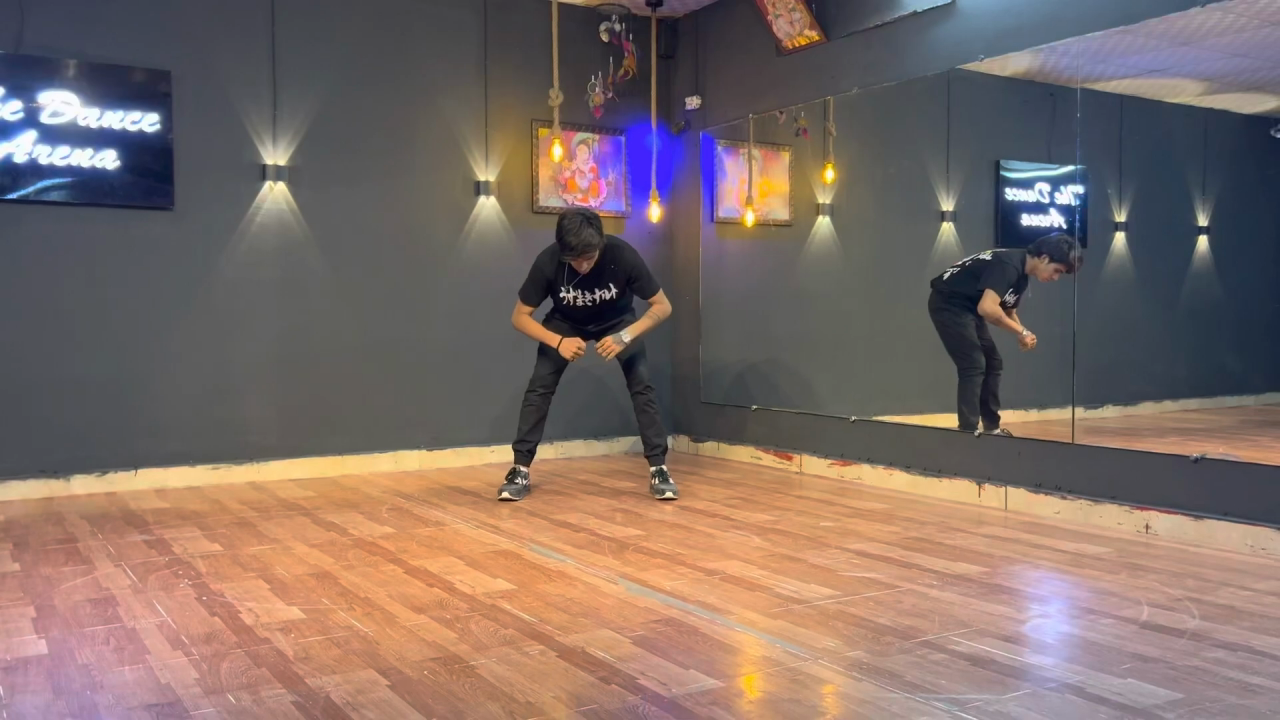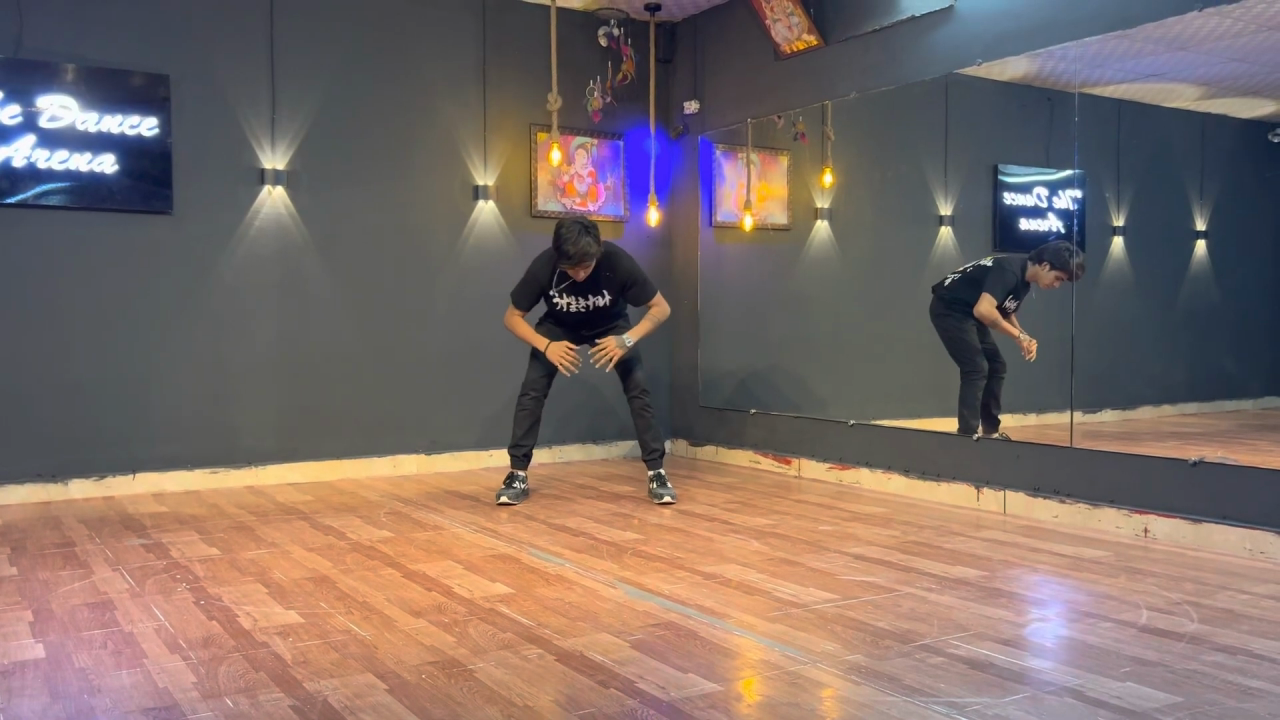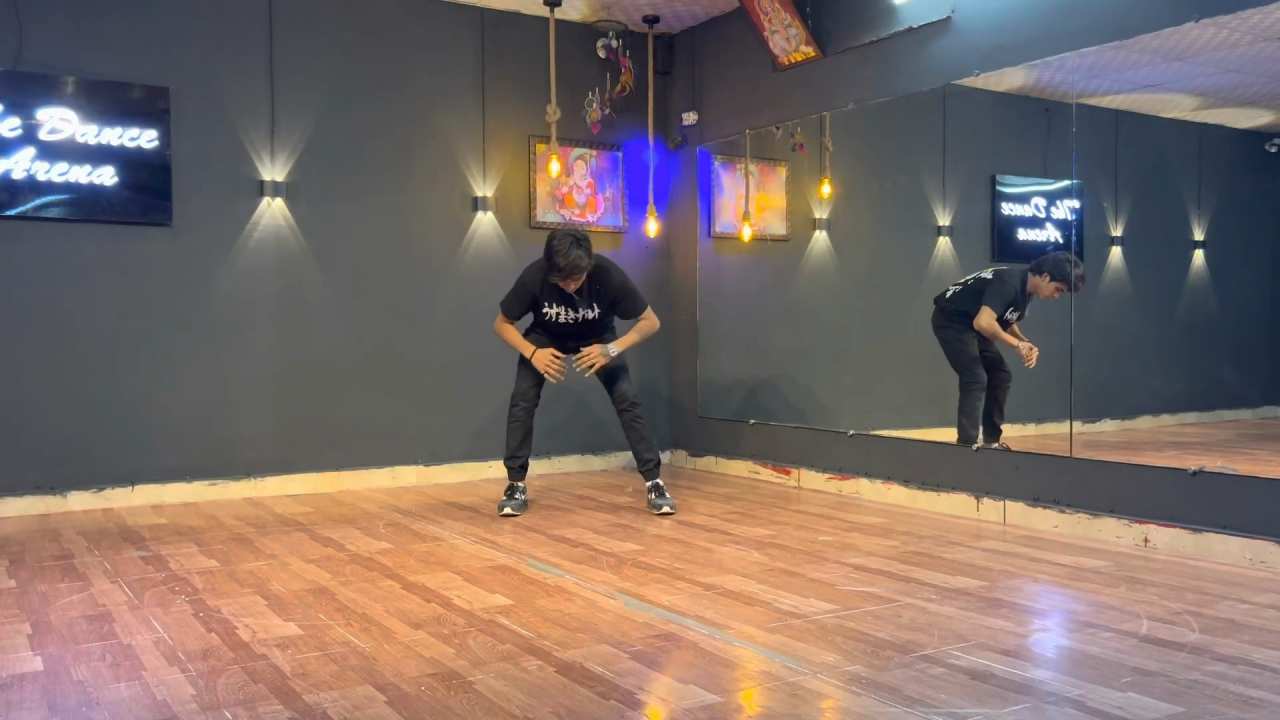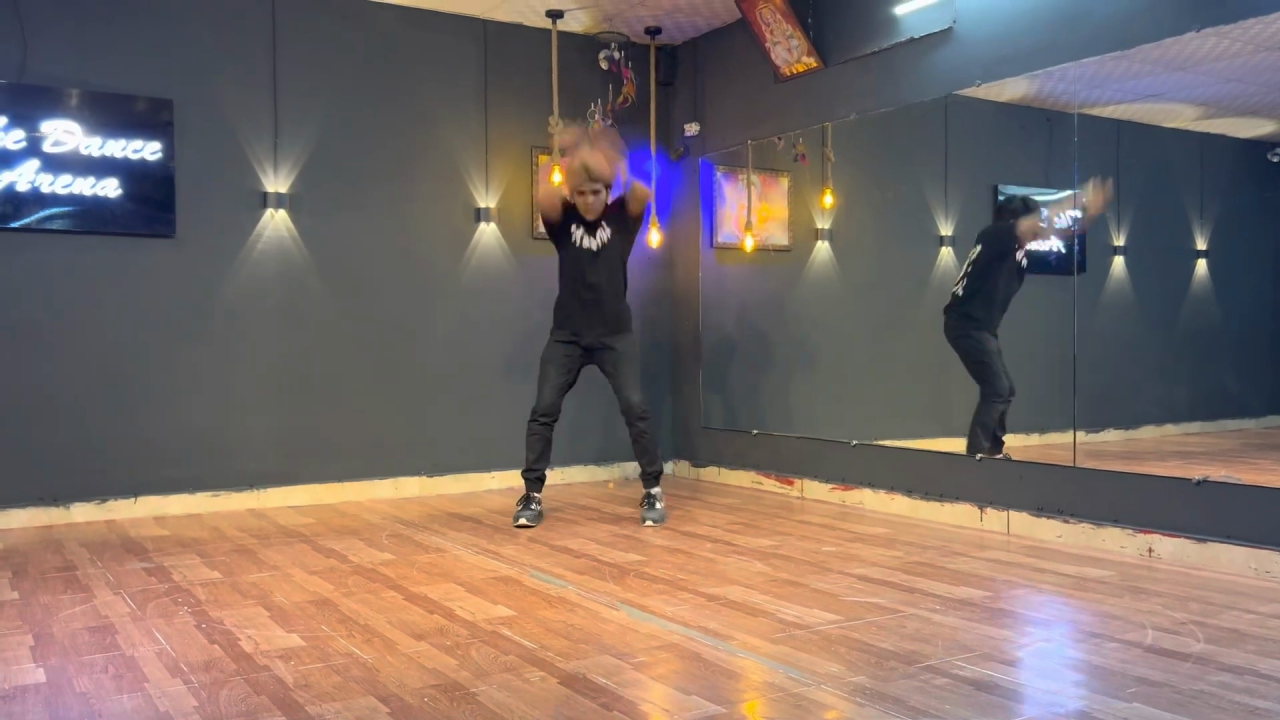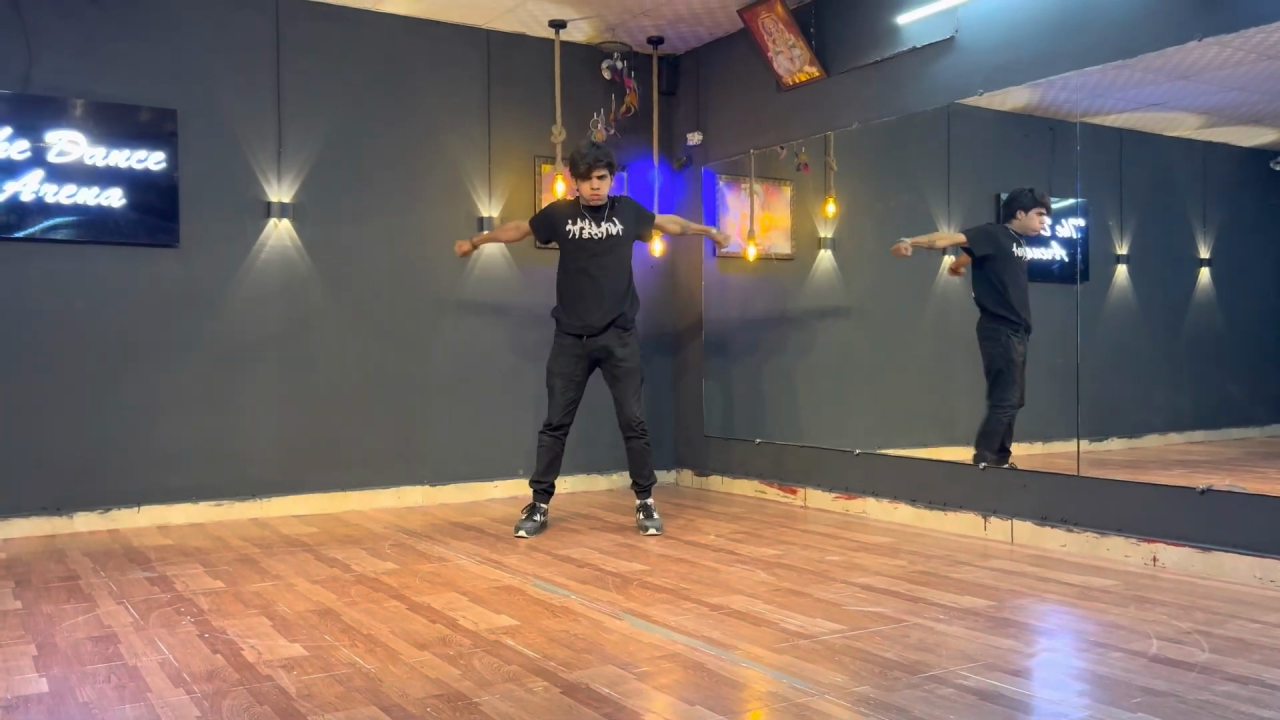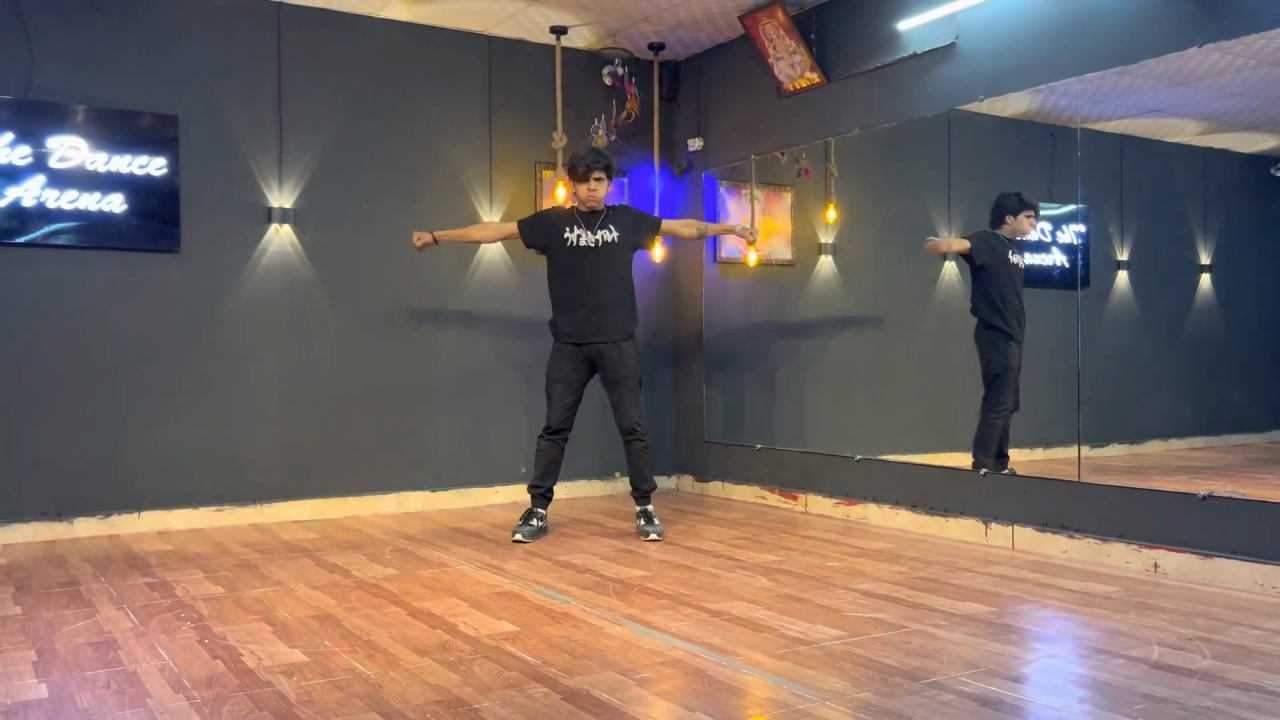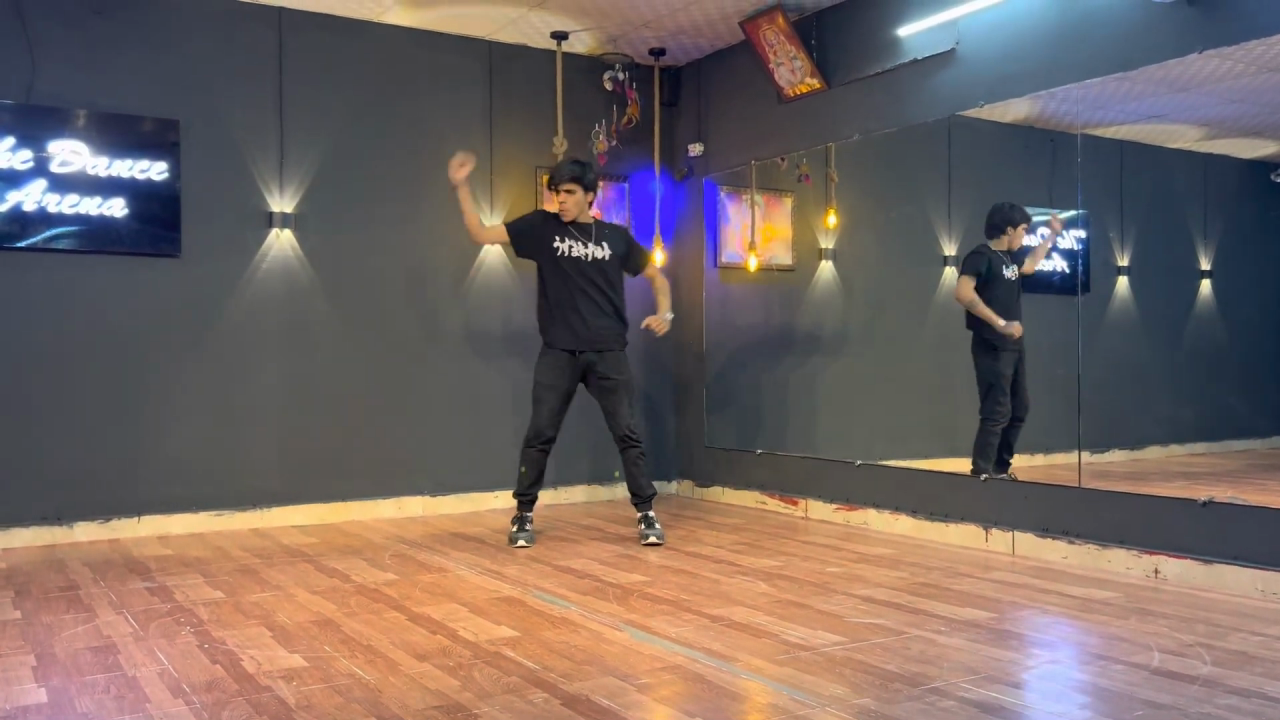
dt=0.7s
person 1, frame 1
left shoulder: (623, 255)
right shoulder: (548, 261)
left elbow: (662, 306)
right elbow: (520, 316)
left wrist: (625, 336)
right wrist: (557, 342)
left hip: (617, 322)
right hip: (565, 325)
left knee: (642, 387)
right knee: (539, 386)
left ankle: (658, 468)
right ankle: (520, 469)
person 1, frame 2
left shoulder: (619, 261)
right shoulder: (543, 266)
left elbow: (660, 308)
right elbow: (512, 316)
left wrist: (627, 339)
right wrist: (546, 346)
left hip: (611, 326)
right hip: (559, 328)
left knee: (638, 389)
right knee: (532, 390)
left ankle: (656, 472)
right ankle: (518, 473)
person 1, frame 3
left shoulder: (609, 275)
right shoulder: (534, 277)
left elbow: (650, 321)
right elbow: (502, 323)
left wrist: (613, 349)
right wrist: (533, 353)
left hip: (597, 339)
right hip: (546, 340)
left knee: (627, 400)
right knee: (522, 400)
left ankle: (654, 481)
right ankle: (516, 484)
person 1, frame 4
left shoulder: (625, 215)
right shoulder: (559, 215)
left elbow: (642, 196)
right elbow: (546, 201)
left wrist: (615, 169)
right wrist: (572, 163)
left hip: (615, 335)
right hip: (567, 335)
left knee: (635, 408)
right knee: (543, 411)
left ankle: (652, 491)
right ankle: (532, 495)
person 1, frame 5
left shoulder: (627, 209)
right shoulder: (560, 213)
left elbow: (666, 222)
right elbow: (519, 229)
left wrist: (709, 230)
right wrist: (476, 241)
left hip: (620, 335)
right hip: (571, 336)
left knee: (633, 421)
right knee: (556, 422)
left ankle: (645, 502)
right ankle: (539, 504)
person 1, frame 6
left shoulder: (627, 219)
right shoulder: (553, 221)
left elbow: (683, 227)
right elbow: (494, 231)
left wrist: (732, 227)
right wrist: (436, 236)
left hip: (618, 342)
right hip: (569, 344)
left knee: (632, 427)
right knee: (555, 427)
left ankle: (645, 508)
right ankle: (538, 510)
person 1, frame 7
left shoulder: (615, 235)
right shoulder: (540, 227)
left elbow: (654, 275)
right elbow: (480, 233)
left wrist: (664, 311)
right wrist: (462, 185)
left hip: (608, 352)
right hip: (558, 353)
left knee: (628, 434)
right knee: (540, 435)
left ankle: (647, 514)
right ankle: (523, 515)
person 2, frame 1
left shoulder: (1022, 275)
right shoulder: (1008, 265)
left elbow: (1007, 311)
right elbow: (987, 308)
left wrist: (1024, 334)
right wrist: (1021, 331)
left hip: (966, 308)
right hip: (948, 304)
left knee: (992, 363)
right knee: (974, 366)
left ankle: (991, 427)
right ankle: (968, 431)
person 2, frame 2
left shoulder: (1024, 280)
right shoulder: (1009, 271)
left elbow: (1005, 314)
right elbow: (983, 310)
left wrist: (1025, 337)
right wrist: (1018, 335)
left hip: (968, 313)
right hip: (949, 309)
left knee: (996, 367)
right knee: (977, 369)
left ankle: (990, 431)
right ankle: (968, 435)
person 2, frame 3
left shoulder: (1025, 291)
right shoulder: (1009, 284)
left elbow: (1007, 323)
right elbow: (983, 323)
left wrist: (1026, 345)
right wrist: (1018, 345)
left hip: (970, 324)
right hip: (951, 321)
left knee: (1001, 376)
right knee: (976, 379)
left ankle: (991, 440)
right ankle: (967, 444)
person 2, frame 4
left shoulder: (1015, 245)
right shoulder: (996, 236)
left elbow: (1040, 227)
right elbow: (1036, 222)
left wrist: (1086, 209)
right wrist: (1079, 200)
left hip: (982, 328)
right hip: (966, 326)
left knee: (1003, 391)
right knee: (998, 389)
left ankle: (993, 449)
right ankle: (976, 451)
person 2, frame 5
left shoulder: (1019, 242)
right shoulder: (993, 234)
right elbow: (950, 238)
left wrist: (963, 263)
right wrist: (911, 242)
left hip: (1017, 331)
right hip: (999, 330)
left knee: (1012, 400)
right knee: (1003, 400)
left ankle: (1000, 458)
right ankle: (983, 460)
person 2, frame 6
left shoulder: (1014, 247)
right shoulder: (987, 241)
right elbow: (961, 244)
right wrist: (941, 245)
left hip: (1012, 335)
right hip: (996, 335)
left knee: (1008, 404)
right knee: (998, 403)
left ankle: (998, 463)
right ankle: (983, 465)
person 2, frame 7
left shoulder: (1010, 256)
right shoulder: (980, 256)
left elbow: (1033, 261)
right elbow: (963, 292)
left wrist: (1052, 236)
right wrist: (1000, 322)
left hip: (1013, 349)
right hip: (991, 348)
left knee: (1018, 412)
right knee: (996, 413)
left ankle: (1002, 468)
right ankle: (981, 474)
